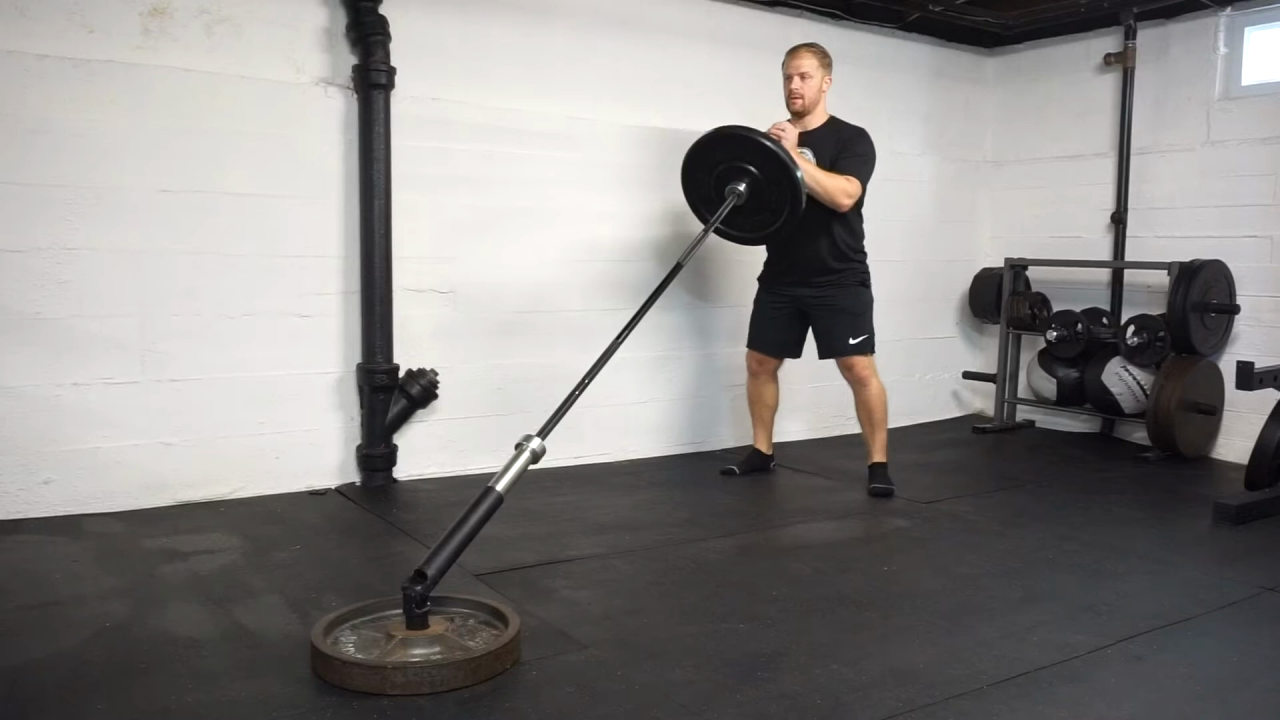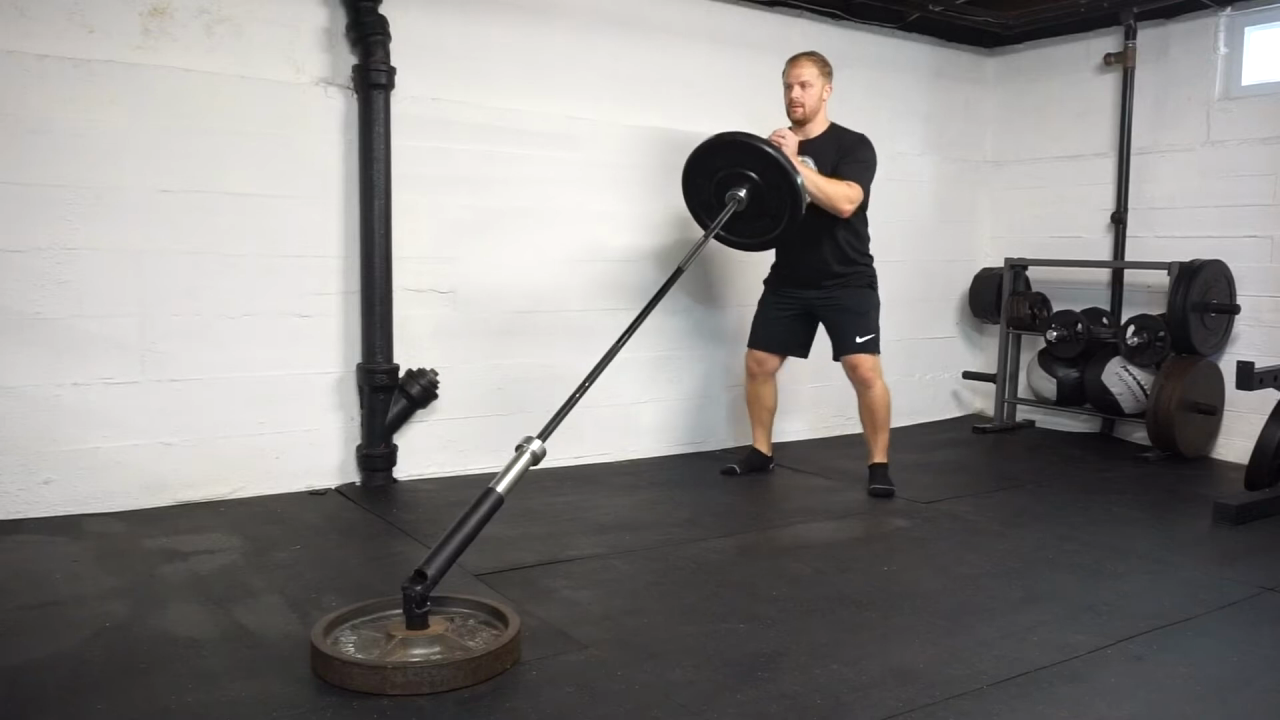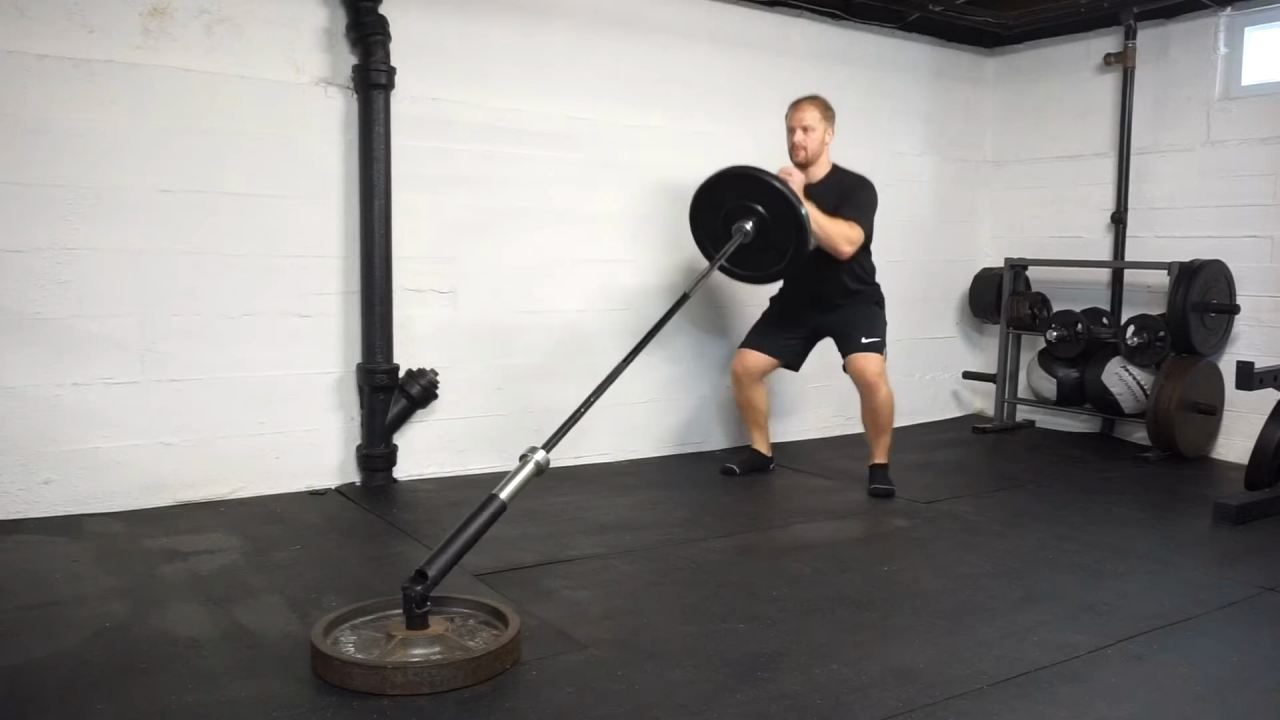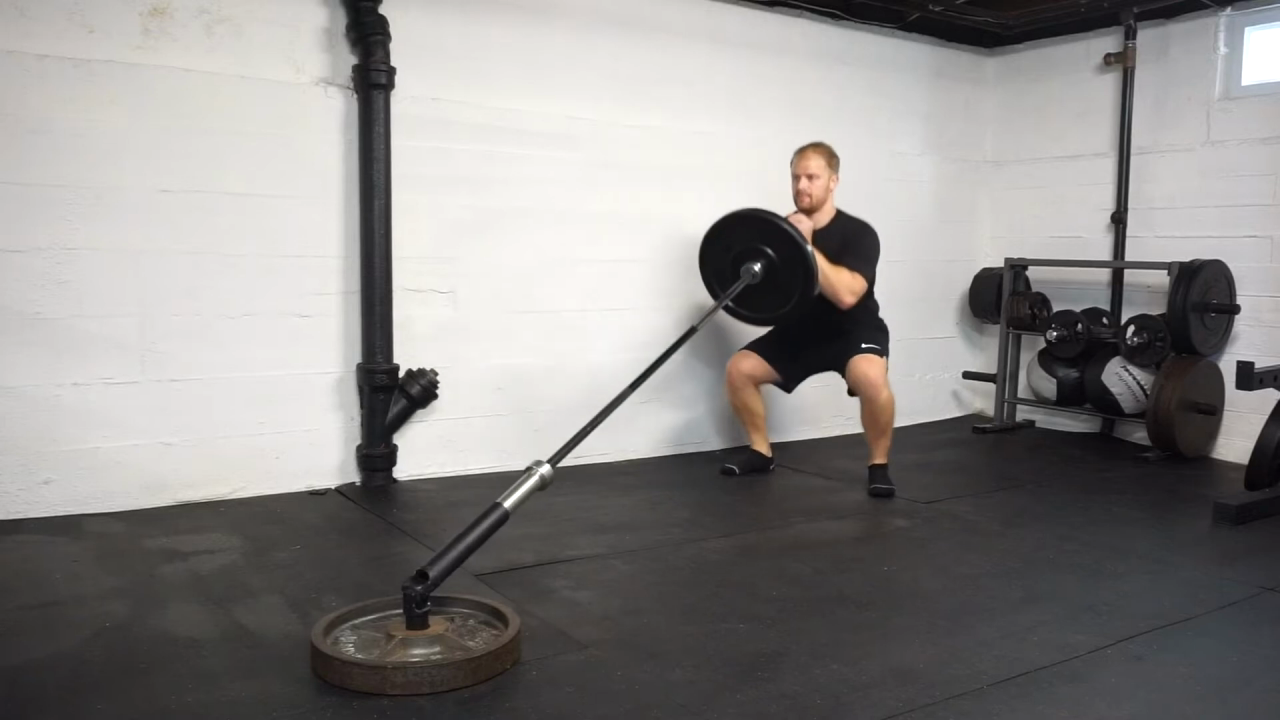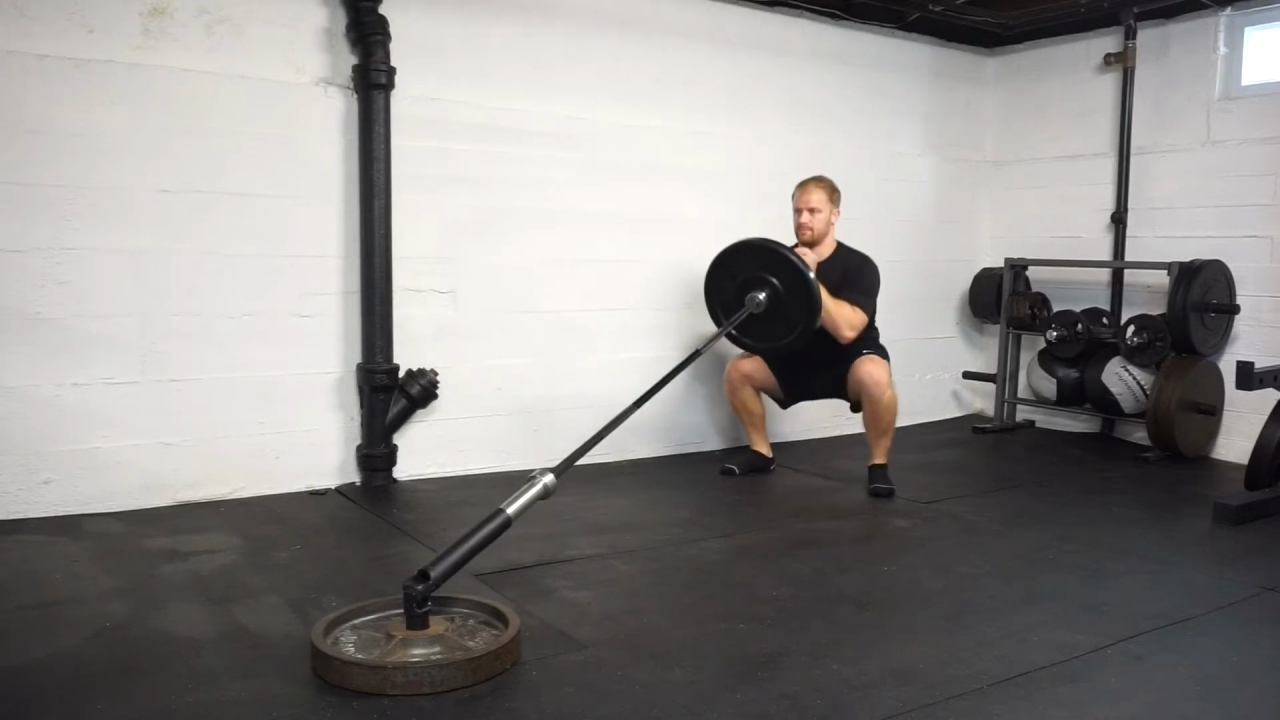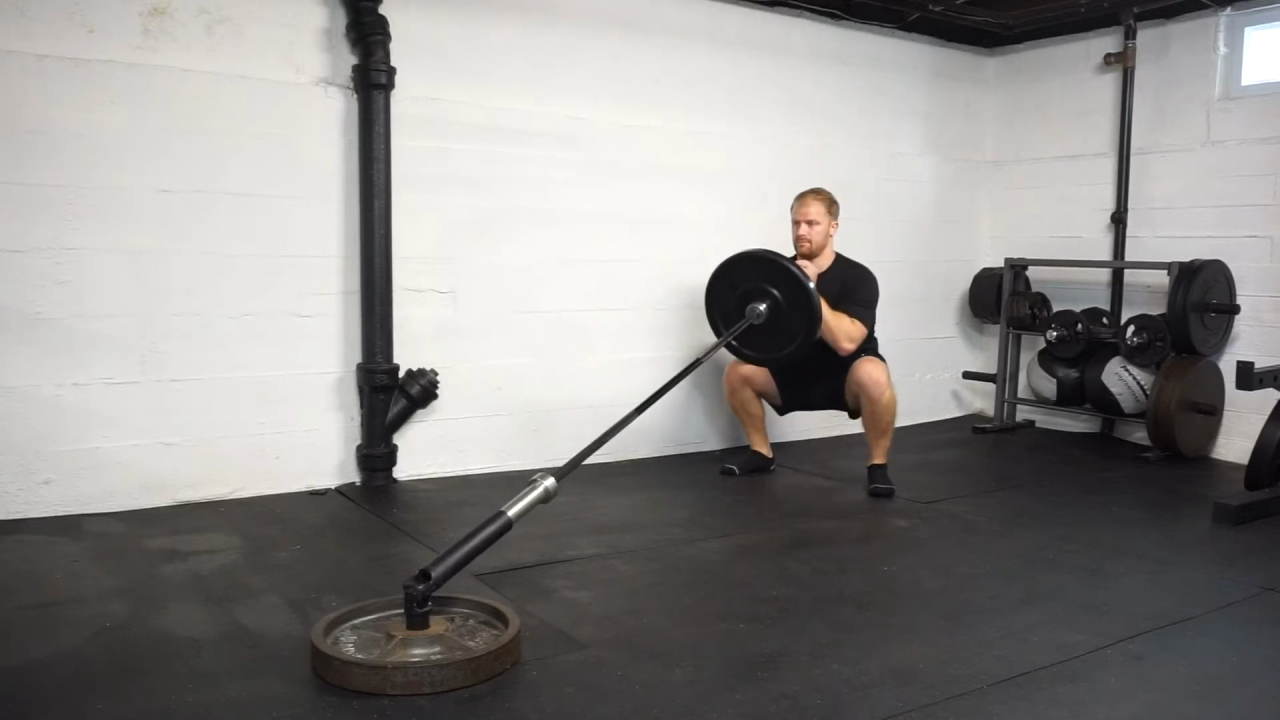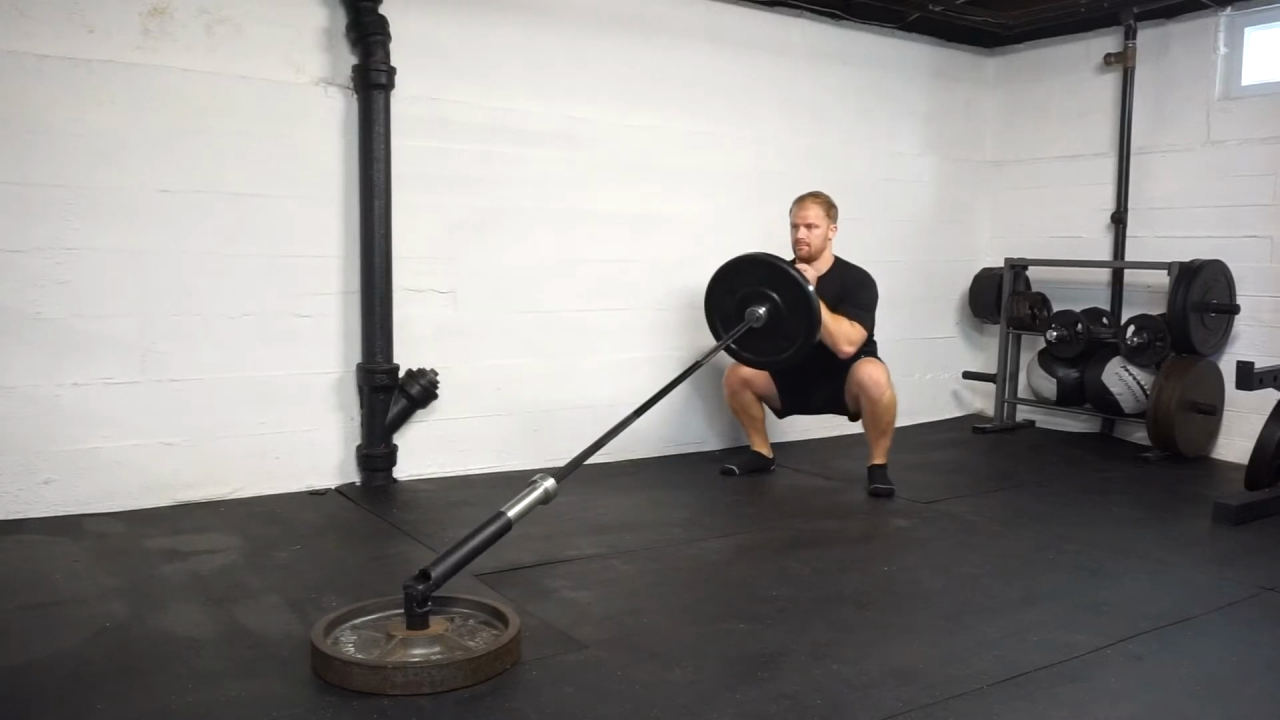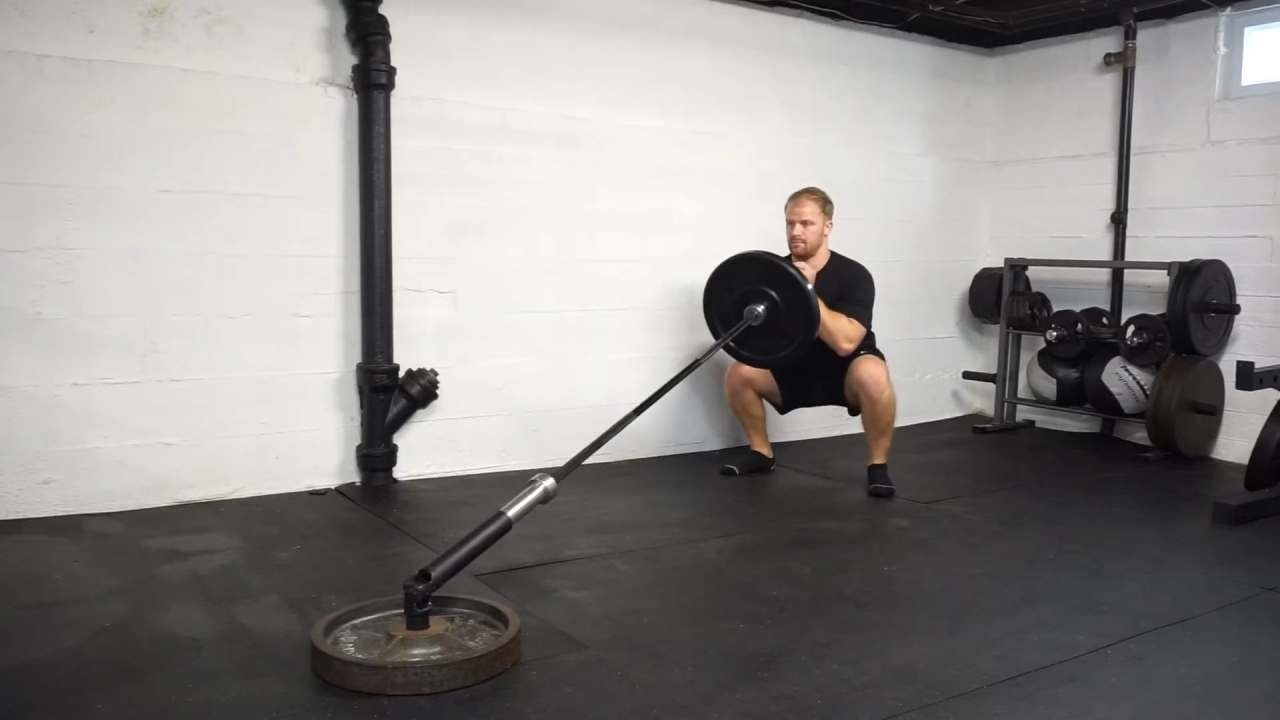
dt=0.3s
person 1, frame 1
left shoulder: (850, 138)
right shoulder: (773, 139)
left elbow: (843, 196)
left wrist: (794, 157)
left hip: (838, 278)
right hip: (780, 278)
left knee: (858, 370)
right knee: (759, 363)
left ankle: (878, 464)
right ankle: (762, 451)
person 1, frame 2
left shoulder: (852, 145)
right shoulder: (774, 146)
left elbow: (845, 202)
left wrist: (795, 163)
left hip: (845, 281)
right hip: (788, 281)
left knee: (864, 370)
right knee: (758, 365)
left ankle: (879, 464)
right ankle: (761, 451)
person 1, frame 3
left shoulder: (854, 188)
left elbow: (844, 244)
left wrist: (800, 201)
left hip: (852, 301)
right hip: (796, 300)
left knee: (869, 373)
right knee: (744, 366)
left ankle: (879, 465)
right ankle: (760, 450)
person 1, frame 4
left shoulder: (857, 234)
left elbow: (846, 295)
left wrist: (806, 247)
left hip: (853, 333)
right hip: (799, 332)
left knee: (870, 378)
right knee: (739, 370)
left ankle: (878, 465)
right ankle: (760, 451)
person 1, frame 5
left shoulder: (858, 266)
left elbow: (847, 330)
left hip: (849, 363)
right hip: (800, 359)
left knee: (874, 376)
right knee: (739, 371)
left ankle: (878, 465)
right ankle: (761, 452)
person 1, frame 6
left shoulder: (857, 278)
left elbow: (846, 342)
left hip: (846, 376)
right hip: (798, 372)
left knee: (873, 376)
right knee: (738, 373)
left ankle: (878, 465)
right ankle: (761, 452)
person 1, frame 7
left shoulder: (856, 281)
left elbow: (846, 346)
left hip: (845, 380)
right hip: (798, 375)
left knee: (873, 377)
right knee: (737, 376)
left ankle: (878, 466)
right ankle: (761, 452)
person 1, frame 8
left shoulder: (852, 276)
left elbow: (845, 342)
left hip: (845, 372)
right hip: (798, 368)
left knee: (872, 376)
right knee: (739, 375)
left ankle: (878, 465)
right ankle: (761, 452)
